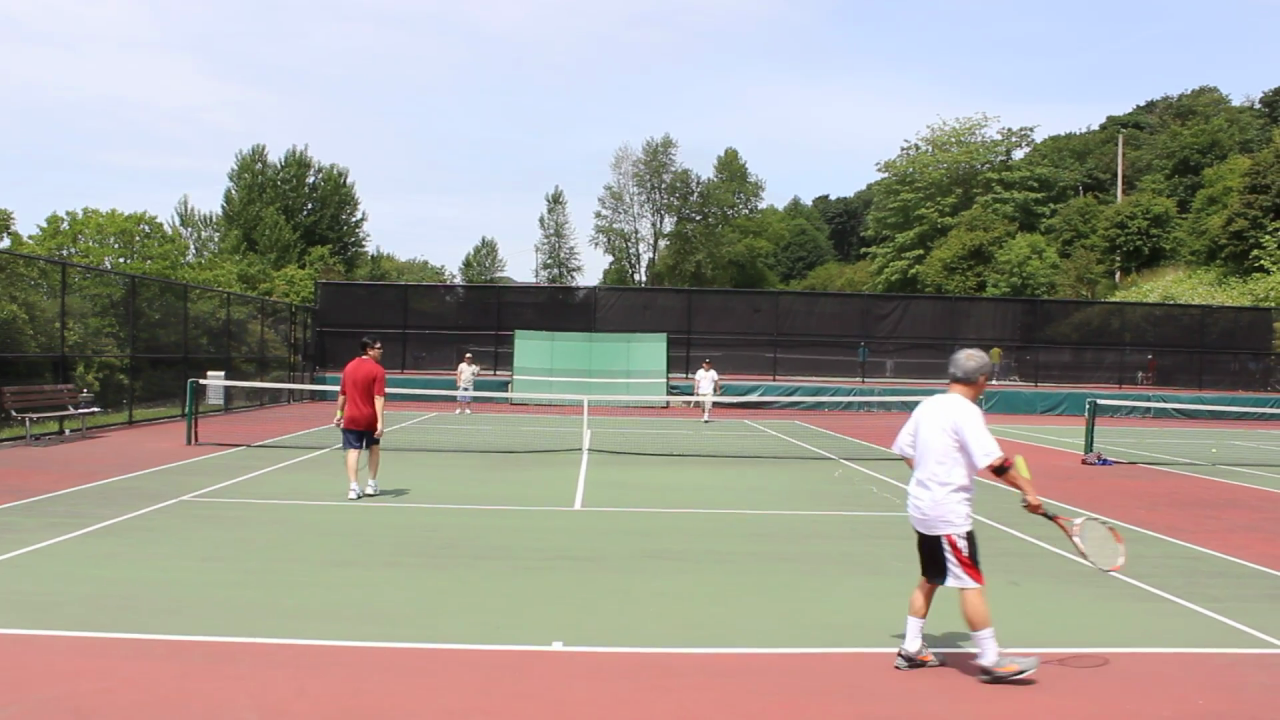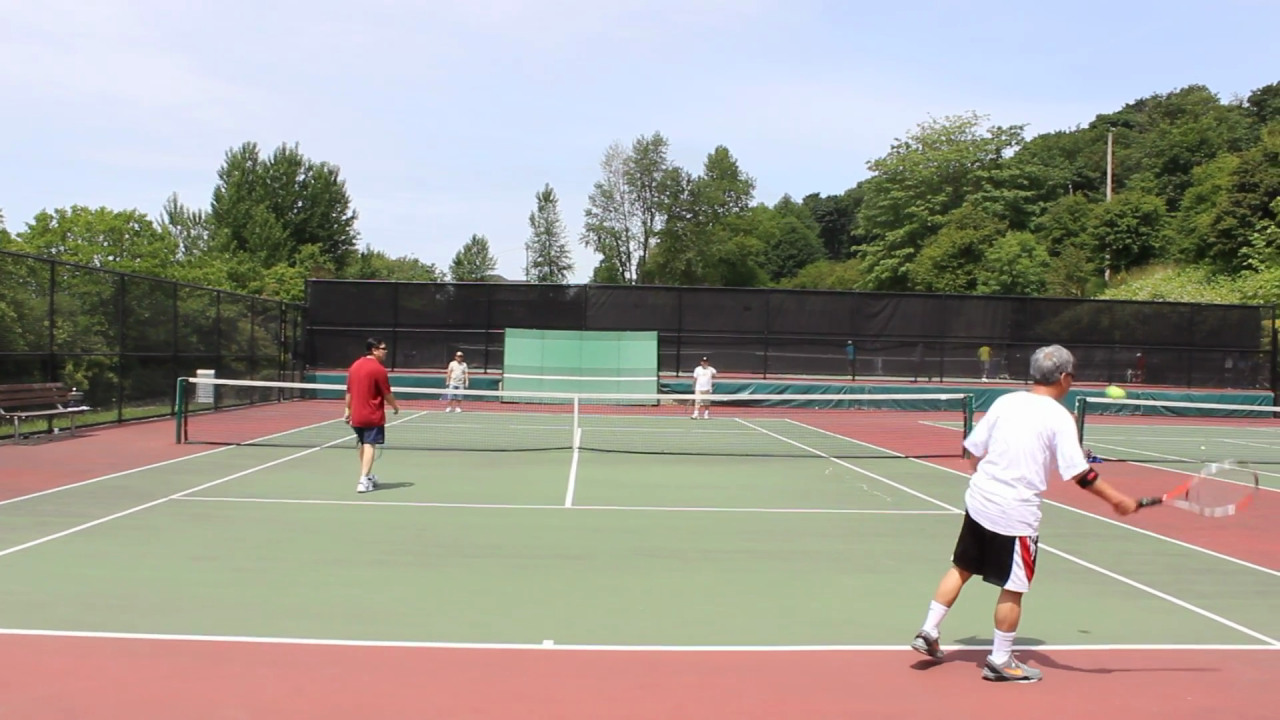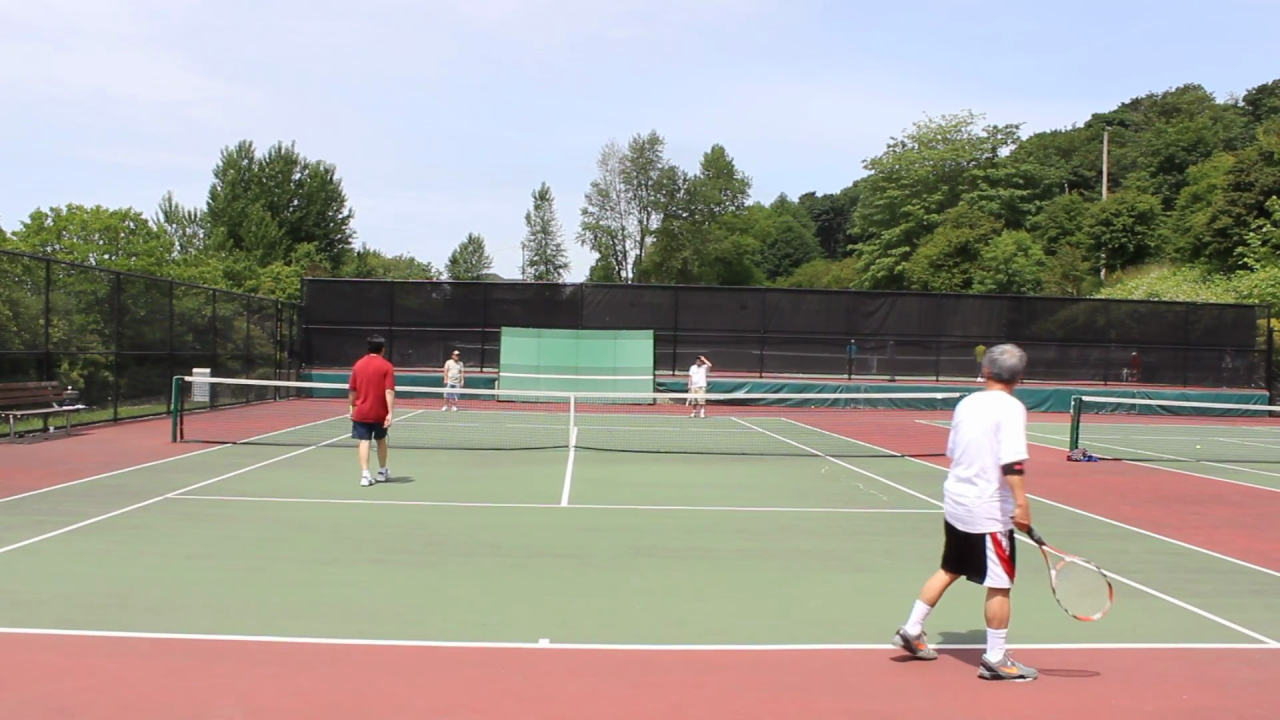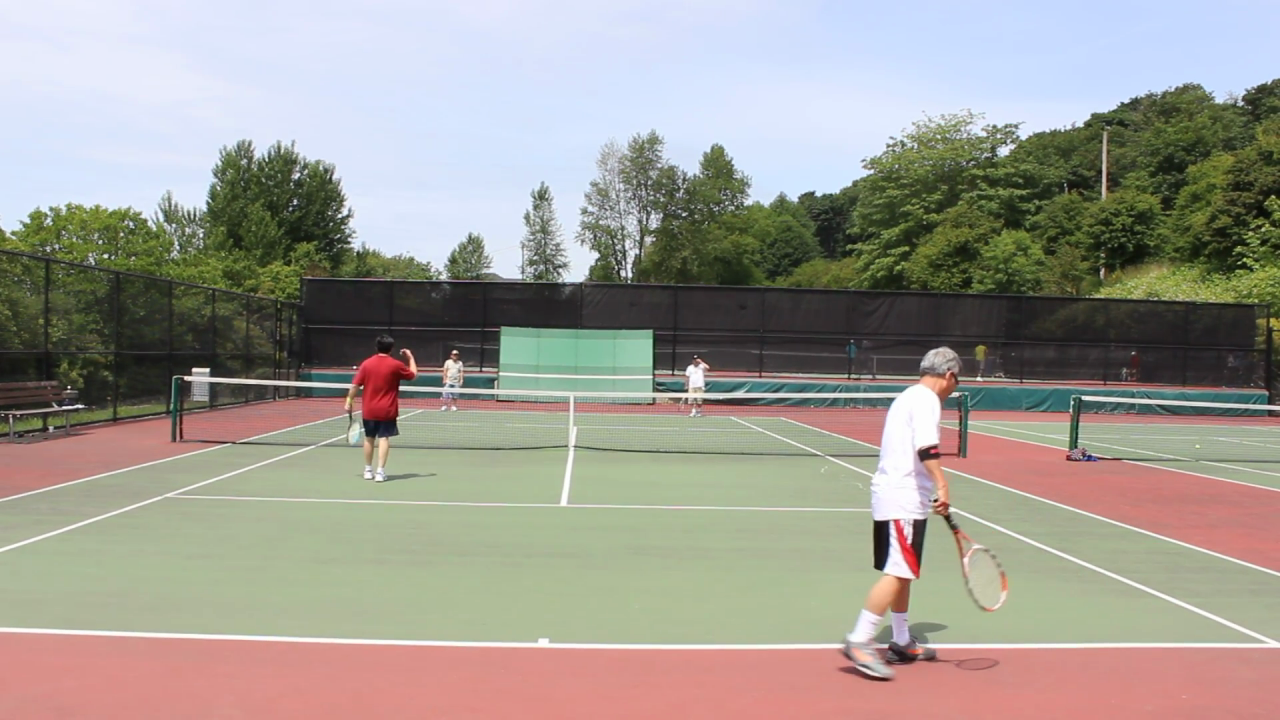
dt=0.7s
person 1, frame 1
left shoulder: (927, 405)
right shoulder: (966, 412)
left elbow: (904, 449)
right elbow: (993, 460)
right wrist: (1027, 490)
left hip: (923, 506)
right hip: (948, 512)
left knee: (930, 579)
right knee: (971, 585)
left ankle: (912, 649)
right ankle: (990, 660)
person 1, frame 2
left shoulder: (1005, 401)
right shoulder: (1059, 417)
left elbow: (974, 447)
right elbow: (1077, 472)
right wrist: (1116, 499)
left hip: (979, 499)
right hip: (1016, 512)
left knee: (961, 568)
right knee: (1013, 587)
left ankle: (928, 633)
right ankle: (1000, 661)
person 1, frame 3
left shoulder: (965, 403)
right shoulder: (1011, 408)
right elbow: (1012, 462)
right wrist: (1021, 503)
left hip: (956, 503)
right hip: (988, 510)
left knee: (950, 570)
right knee: (999, 585)
left ankle: (911, 631)
right ankle: (996, 659)
person 1, frame 4
left shoulder: (907, 397)
right shoulder: (927, 399)
right elbow: (927, 448)
right wrist: (942, 487)
left hip: (896, 497)
right hip: (903, 501)
left knee: (906, 573)
right knee: (897, 573)
left ankle: (901, 642)
right ankle: (858, 641)
